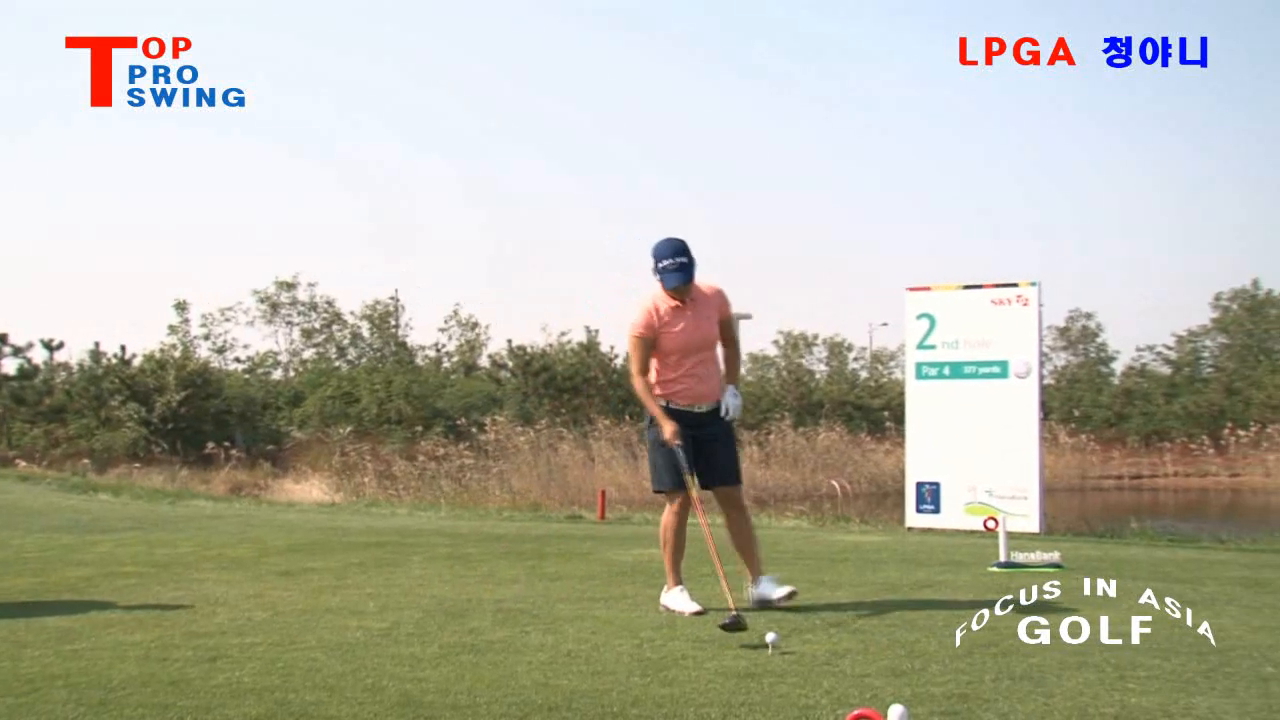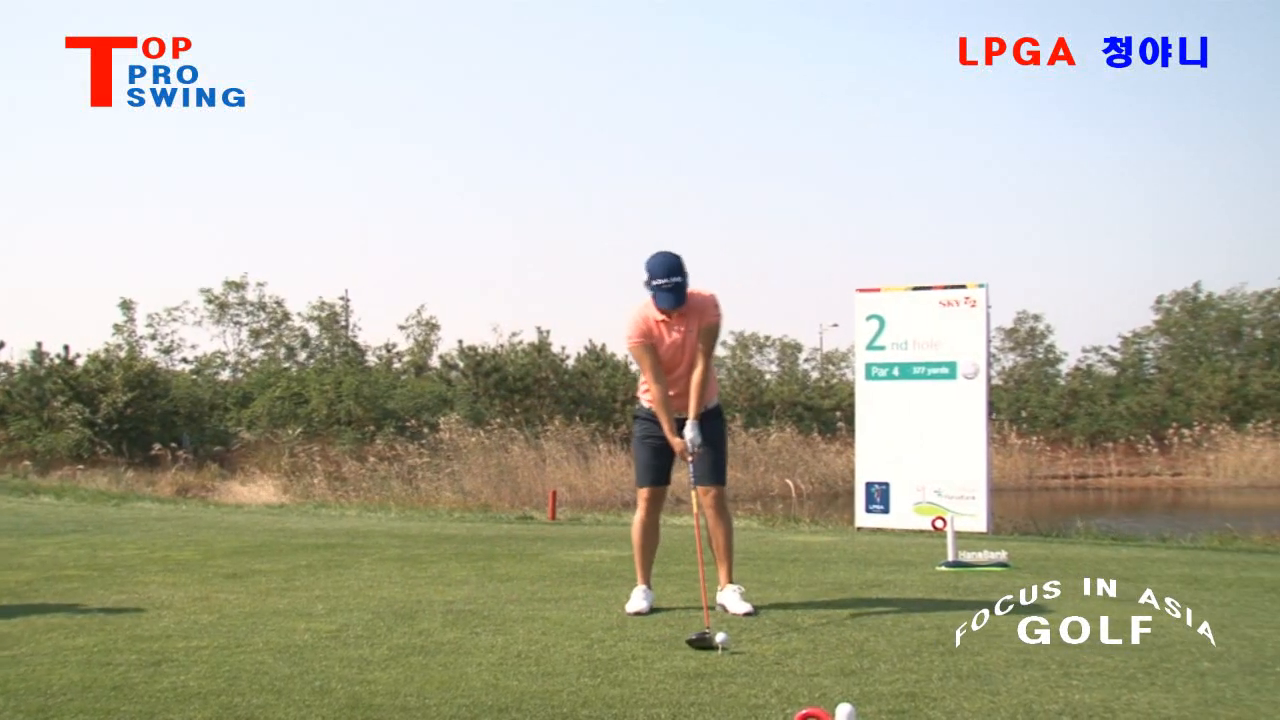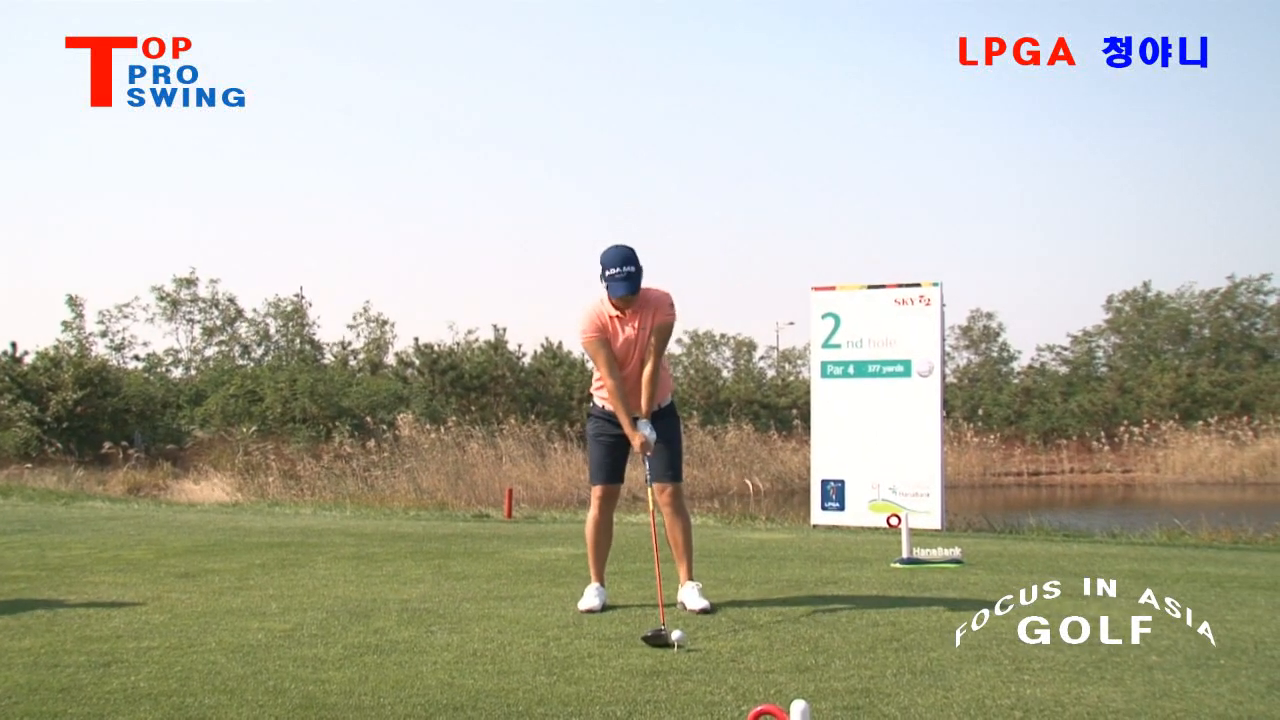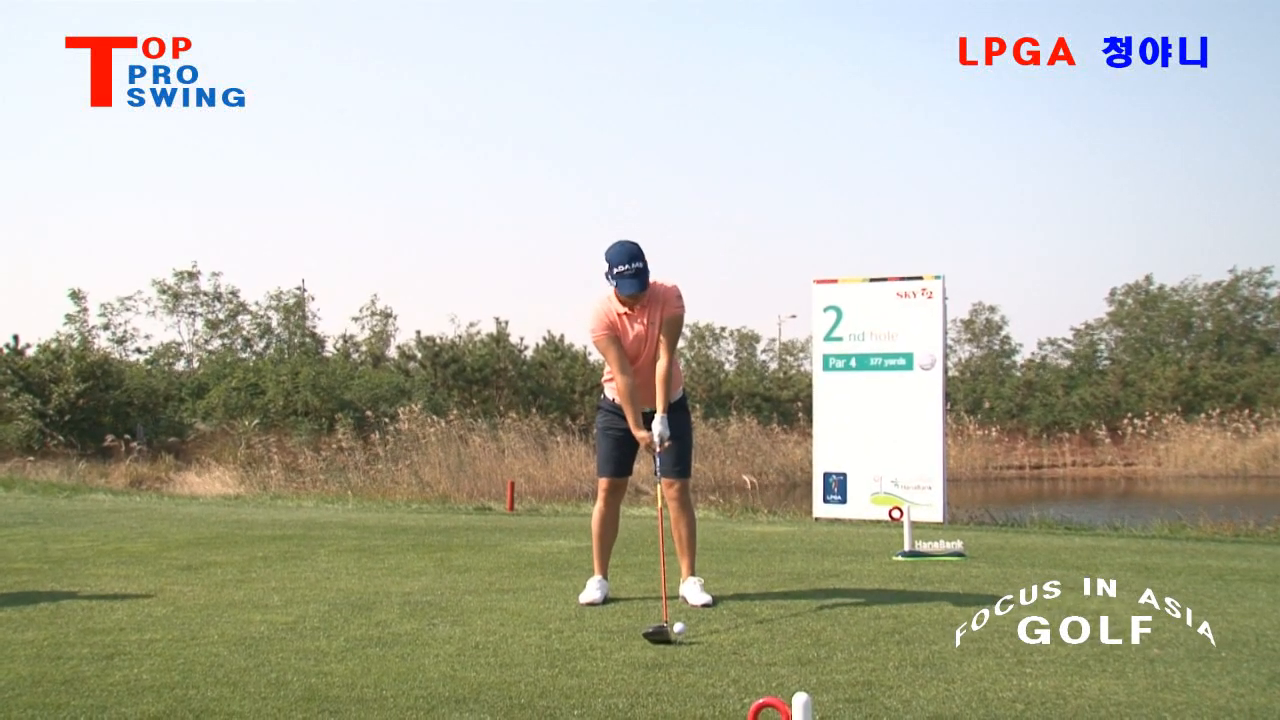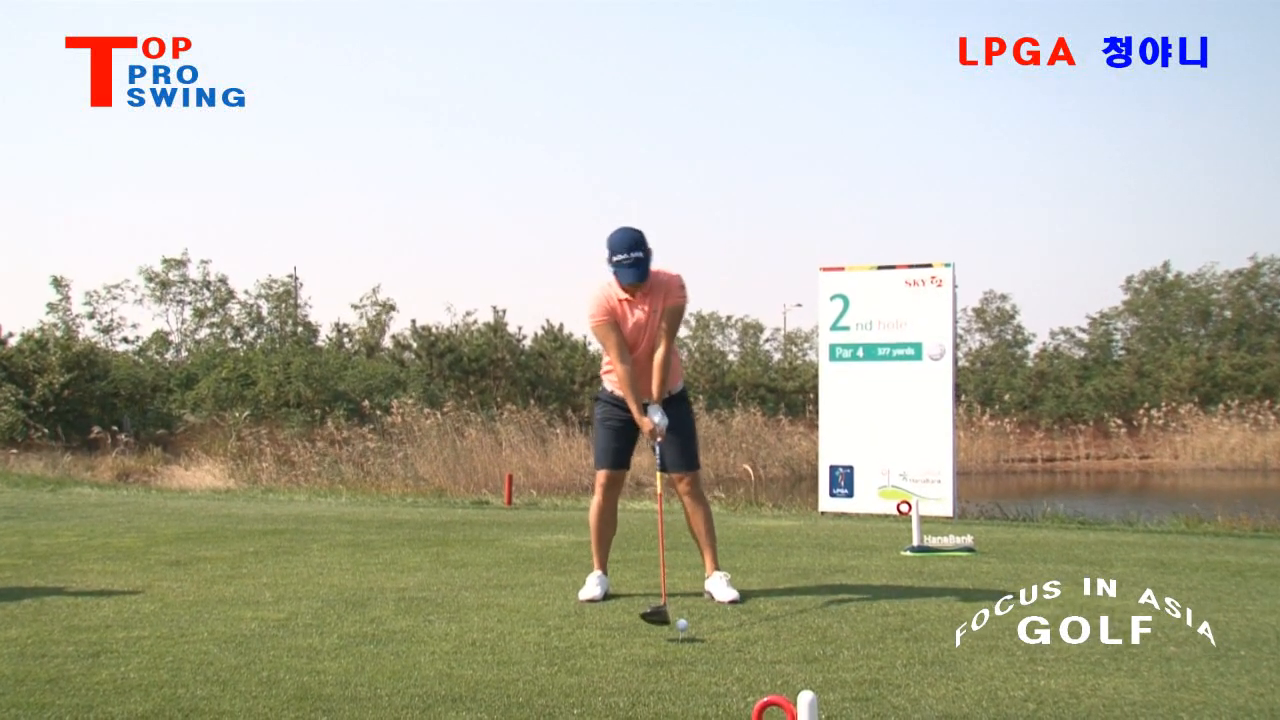
dt=1s
person 1, frame 1
left shoulder: (715, 298)
right shoulder: (649, 314)
left elbow: (730, 345)
right elbow: (638, 374)
left wrist: (731, 387)
right wrist: (664, 421)
left hip: (713, 413)
right hip: (671, 415)
left knee: (731, 498)
right knee: (679, 501)
left ankle: (758, 581)
right ankle: (673, 588)
person 1, frame 2
left shoulder: (707, 305)
right shoulder: (640, 323)
left elbow: (702, 366)
right elbow: (656, 383)
left wrist: (693, 423)
right wrist: (672, 437)
left hip: (704, 413)
right hip: (654, 417)
left knee: (713, 497)
right knee: (648, 499)
left ankle: (727, 587)
right ankle: (642, 587)
person 1, frame 3
left shoulder: (661, 303)
right shoulder: (593, 318)
left elbow: (651, 364)
right elbow: (610, 379)
left wrist: (645, 420)
right wrist: (630, 431)
left hip: (658, 410)
right hip: (608, 415)
left knee: (670, 494)
right knee: (601, 497)
left ankle: (687, 584)
right ankle: (596, 586)
person 1, frame 4
left shoulder: (670, 297)
right shoulder: (602, 315)
left elbow: (665, 358)
right elbow: (622, 375)
left wrist: (662, 415)
right wrist: (636, 429)
left hip: (669, 405)
right hip: (618, 408)
left knee: (677, 490)
right knee: (608, 489)
left ankle: (689, 579)
right ankle: (599, 578)
person 1, frame 5
left shoulder: (672, 286)
right shoulder: (603, 302)
left elbow: (663, 348)
right elbow: (621, 362)
left wrist: (656, 406)
right wrist: (639, 417)
left hip: (670, 397)
right hip: (617, 400)
left knee: (688, 483)
right knee: (606, 483)
left ankle: (714, 574)
right ankle: (598, 574)
